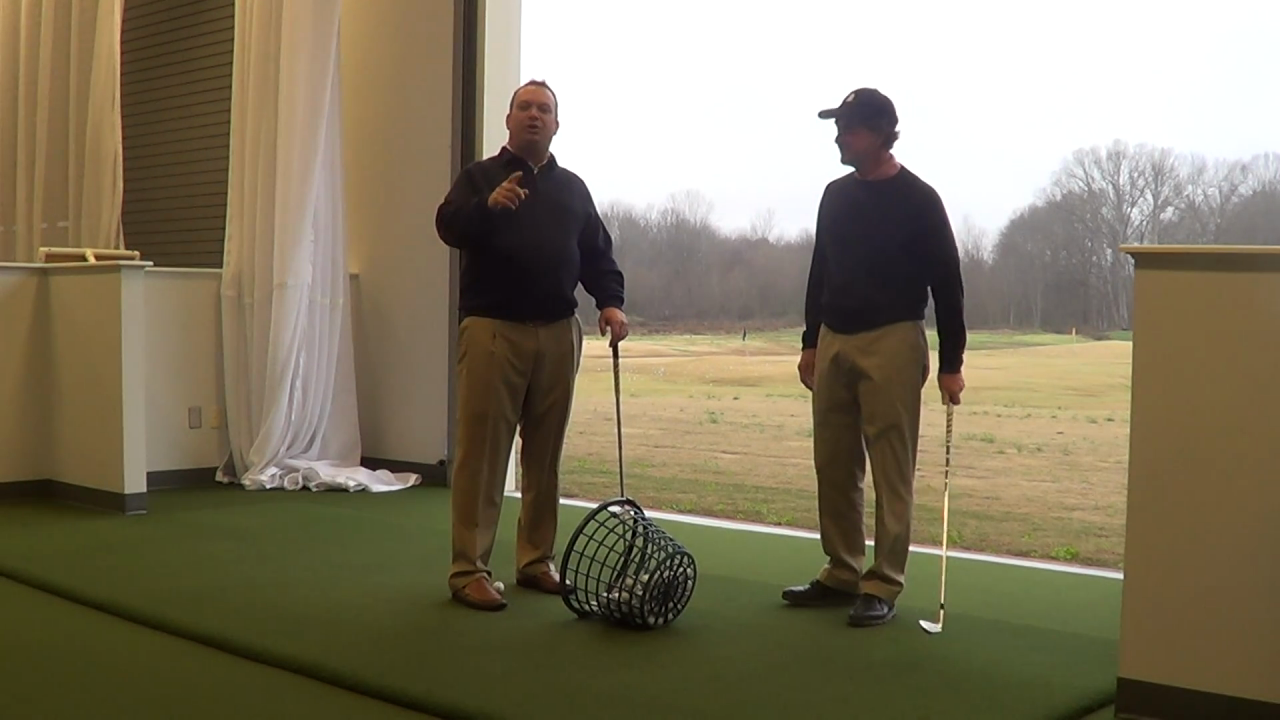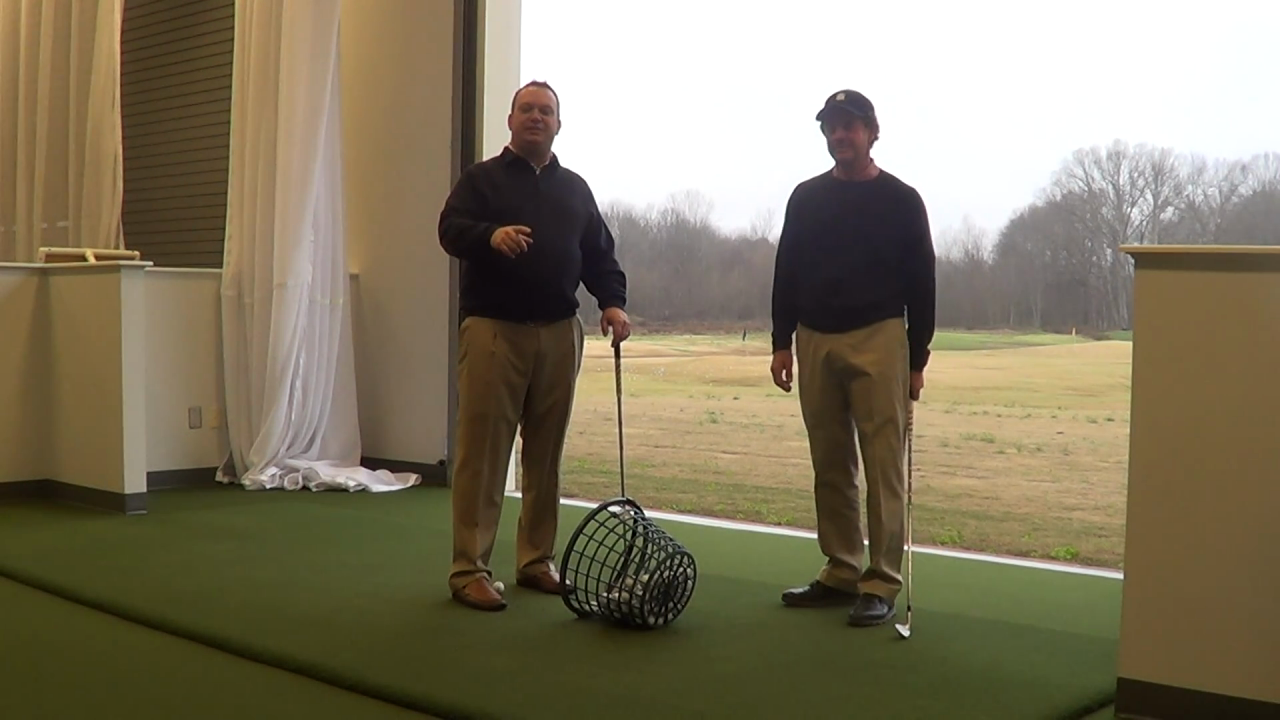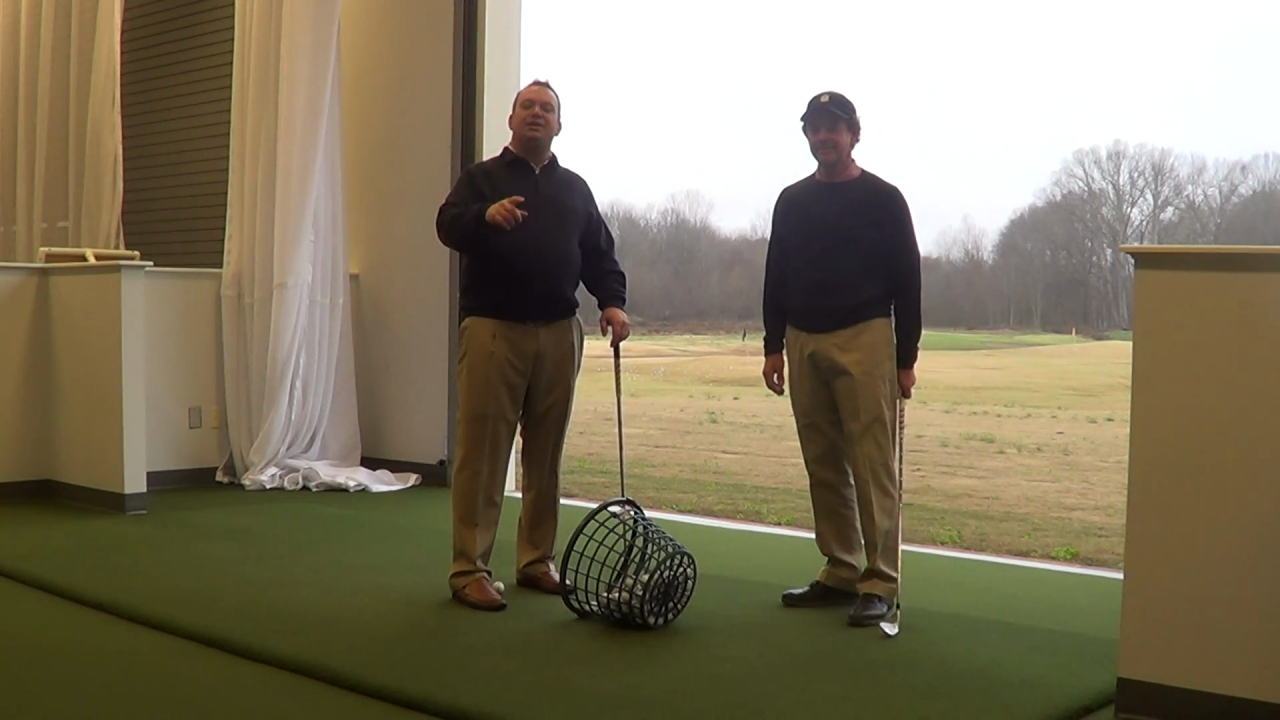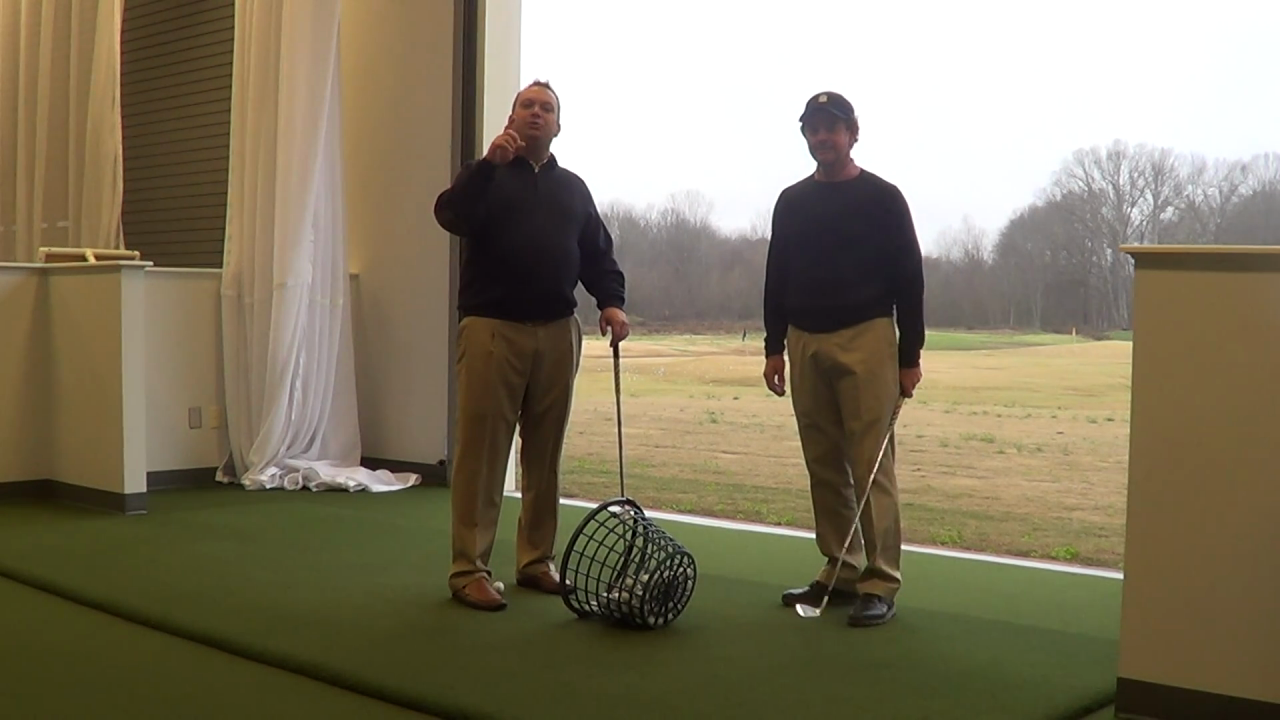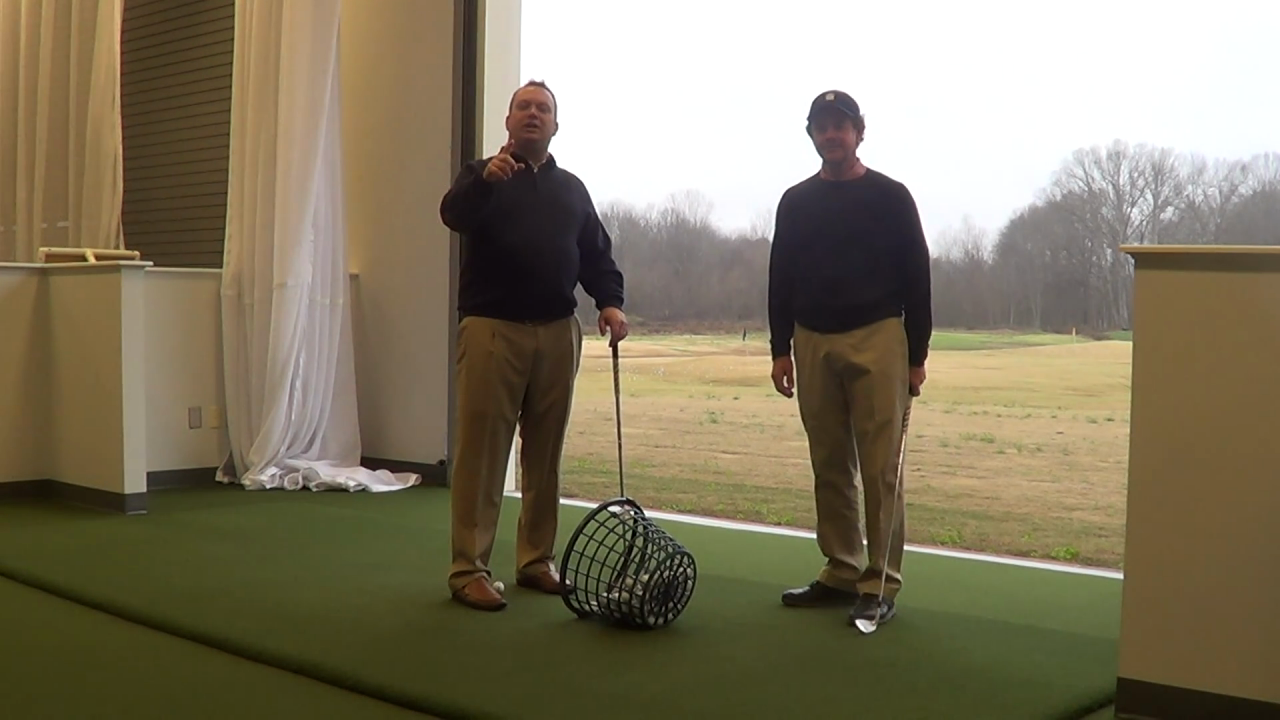
dt=0.5s
person 1, frame 1
left shoulder: (918, 200)
right shoulder: (835, 195)
left elbow: (946, 282)
left wrist: (951, 362)
right wrist: (811, 340)
left hip: (891, 343)
right hip: (834, 343)
left knee: (890, 468)
right knee: (833, 465)
left ankle: (883, 583)
right ankle: (842, 572)
person 1, frame 2
left shoulder: (901, 199)
right shoulder: (806, 197)
left elbow: (921, 283)
right elbow: (787, 273)
left wrist: (917, 359)
right wrist: (782, 341)
left hip: (878, 341)
right hip: (816, 342)
left knee: (883, 465)
right knee: (830, 465)
left ankle: (881, 582)
right ankle: (842, 572)
person 1, frame 3
left shoulder: (883, 199)
right shoulder: (792, 200)
left elbow: (906, 281)
right elbow: (776, 278)
left wrist: (906, 357)
right wrist: (774, 345)
left hip: (864, 340)
right hip: (806, 344)
left knee: (872, 462)
right knee: (823, 465)
left ankle: (879, 581)
right ankle: (841, 572)
person 1, frame 4
left shoulder: (882, 198)
right shoulder: (791, 201)
left elbow: (908, 279)
right elbow: (777, 279)
left wrist: (910, 355)
right wrist: (775, 346)
left hip: (865, 339)
right hip: (806, 343)
left knee: (870, 462)
right knee: (824, 464)
left ankle: (880, 581)
right ankle: (840, 571)
person 1, frame 5
left shoulder: (890, 197)
right shoulder: (795, 201)
left elbow: (916, 278)
right elbow: (781, 279)
left wrist: (917, 354)
right wrist: (780, 348)
left hip: (876, 341)
right hip: (814, 344)
left knee: (880, 465)
right knee: (828, 465)
left ankle: (881, 581)
right ankle: (841, 571)
person 2, frame 1
left shoulder: (573, 187)
right shoulder: (479, 176)
left elbow: (598, 252)
right elbow: (449, 225)
left wrist: (611, 301)
right wrist: (488, 204)
left hip: (559, 332)
right hip: (492, 329)
left knee: (545, 453)
right knee: (482, 451)
left ankle: (537, 559)
right ankle: (469, 569)
person 2, frame 2
left shoulder: (575, 188)
right shoulder: (481, 177)
left elbow: (600, 253)
right elbow: (451, 231)
left wrist: (613, 301)
right wrist: (491, 235)
left hip: (559, 333)
right hip: (492, 330)
left knee: (546, 453)
right knee: (483, 451)
left ankle: (536, 559)
right ankle: (469, 570)
person 2, frame 3
left shoulder: (575, 188)
right shoulder: (482, 177)
left elbow: (600, 253)
right elbow: (449, 226)
left wrist: (613, 301)
right wrist: (486, 214)
left hip: (559, 333)
right hip: (492, 331)
left knee: (546, 454)
right knee: (482, 452)
left ankle: (537, 560)
right ankle: (469, 569)
person 2, frame 4
left shoulder: (574, 187)
right shoulder: (483, 174)
left elbow: (599, 253)
right elbow: (450, 215)
left wrist: (612, 301)
right wrist: (489, 164)
left hip: (558, 332)
right hip: (491, 329)
left knee: (545, 453)
right knee: (482, 451)
left ankle: (537, 560)
right ankle: (469, 569)
person 2, frame 5
left shoulder: (572, 187)
right shoulder: (481, 175)
left elbow: (596, 253)
right elbow: (454, 215)
left wrist: (610, 301)
right wrist: (486, 180)
left hip: (558, 332)
right hip: (491, 330)
left knee: (545, 453)
right knee: (481, 451)
left ankle: (537, 560)
right ankle: (469, 569)
